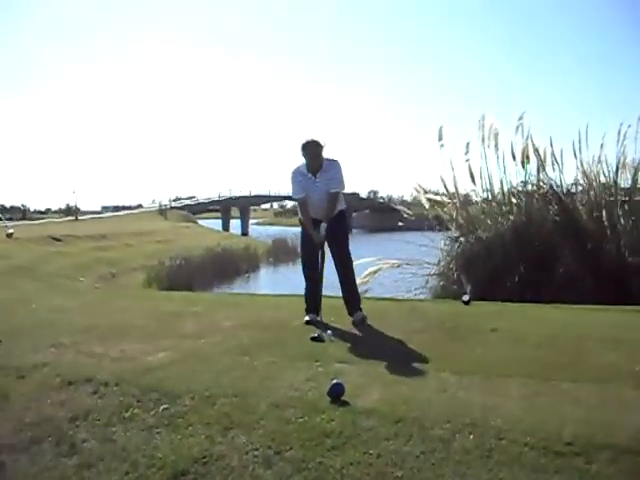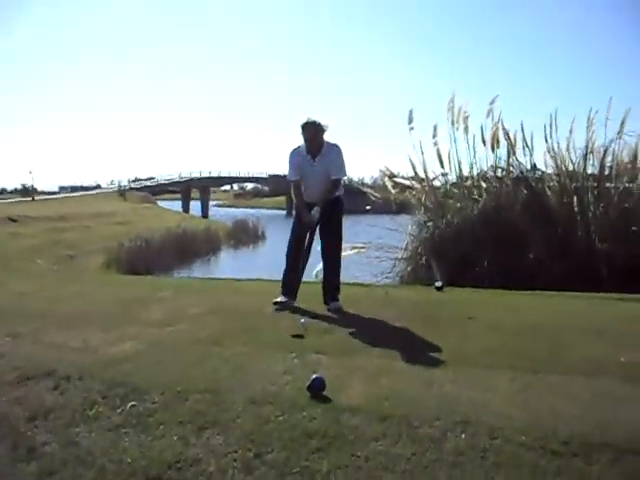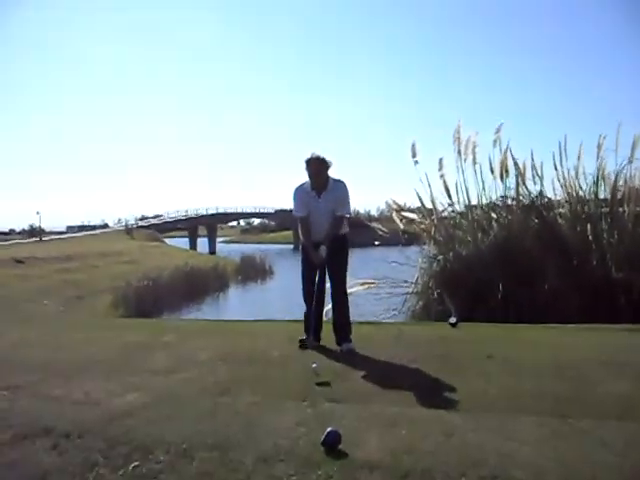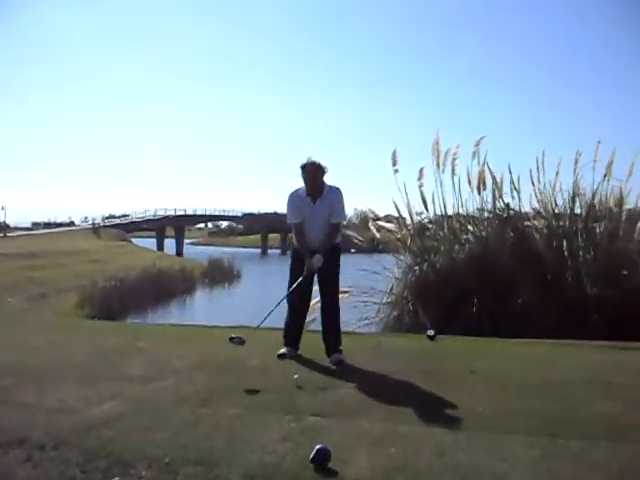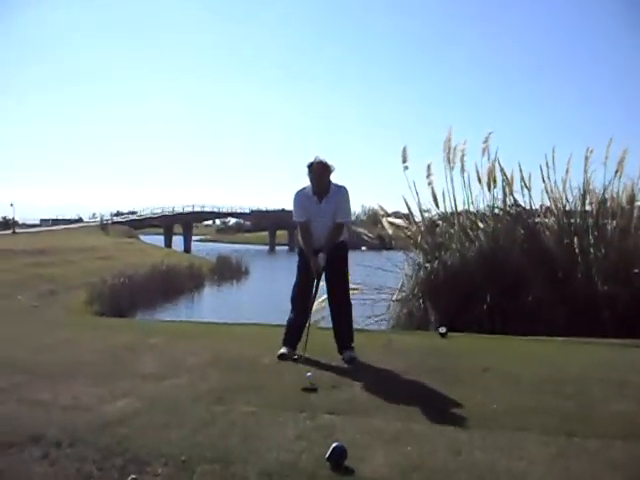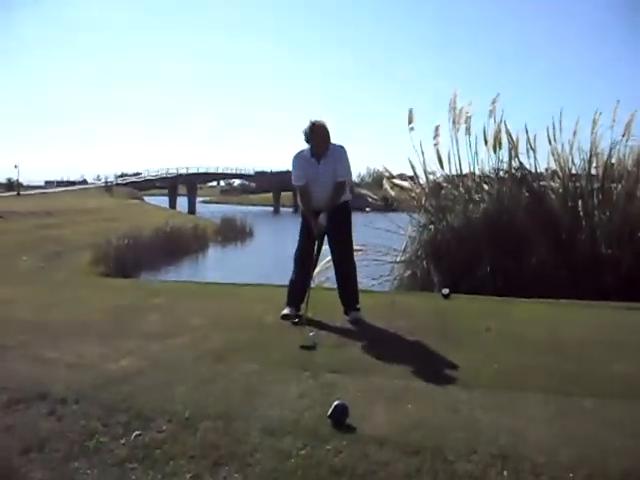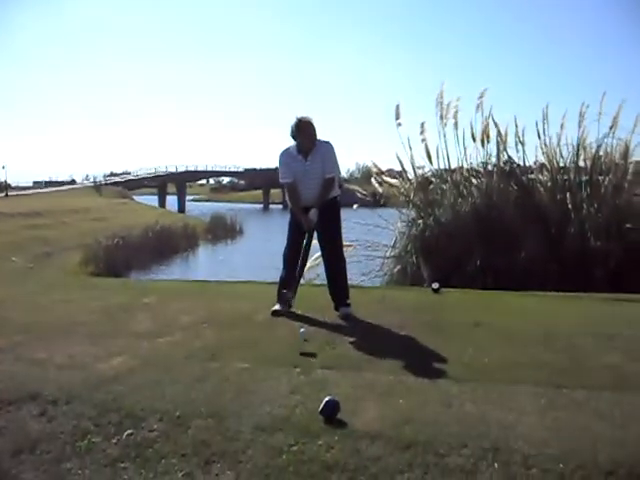
dt=0.5s
person 1, frame 1
left shoulder: (334, 166)
right shoulder: (297, 174)
left elbow: (334, 197)
right elbow: (302, 205)
left wrist: (324, 225)
right wrist: (313, 232)
left hip: (336, 218)
right hip: (310, 220)
left knee: (344, 263)
right knee: (309, 267)
left ankle: (355, 309)
right ankle: (312, 311)
person 1, frame 2
left shoulder: (334, 151)
right shoulder: (295, 155)
left elbow: (335, 183)
right elbow: (295, 186)
left wrist: (318, 208)
right wrist: (305, 214)
left hip: (331, 203)
right hip: (305, 203)
left knee: (331, 251)
right knee: (295, 247)
left ankle: (332, 298)
right ankle: (288, 293)
person 1, frame 3
left shoulder: (339, 187)
right shoulder: (300, 192)
left elbow: (339, 220)
right elbow: (303, 224)
left wrist: (324, 247)
right wrist: (312, 252)
left hip: (336, 241)
right hip: (311, 243)
left knee: (338, 288)
right knee: (311, 289)
left ankle: (344, 338)
right ankle: (312, 335)
person 1, frame 4
left shoulder: (335, 194)
right shoulder: (294, 198)
left elbow: (335, 228)
right elbow: (297, 230)
left wrist: (319, 256)
right wrist: (307, 258)
left hip: (328, 250)
right hip: (302, 250)
left knee: (330, 299)
right knee: (296, 297)
left ankle: (334, 349)
right ankle: (290, 344)
person 1, frame 5
left shoulder: (341, 193)
right shoulder: (300, 196)
left elbow: (340, 227)
right elbow: (303, 229)
left wrist: (323, 255)
right wrist: (312, 258)
left hip: (335, 248)
right hip: (308, 249)
left knee: (339, 298)
right knee: (300, 296)
left ankle: (346, 347)
right ankle: (290, 344)
person 1, frame 6
left shoulder: (339, 152)
right shoulder: (299, 159)
left elbow: (340, 185)
right elbow: (302, 192)
left wrist: (325, 214)
right wrist: (313, 220)
left hip: (337, 209)
right hip: (311, 210)
left knee: (344, 258)
right knee: (303, 257)
left ankle: (352, 307)
right ankle: (293, 304)
person 1, frame 7
left shoulder: (326, 149)
right shoulder: (286, 156)
left elbow: (330, 181)
right elbow: (290, 189)
left wrist: (315, 211)
right wrist: (302, 217)
left hip: (327, 205)
right hip: (299, 208)
left knee: (333, 254)
right knee: (292, 253)
left ankle: (342, 303)
right ankle: (283, 300)
